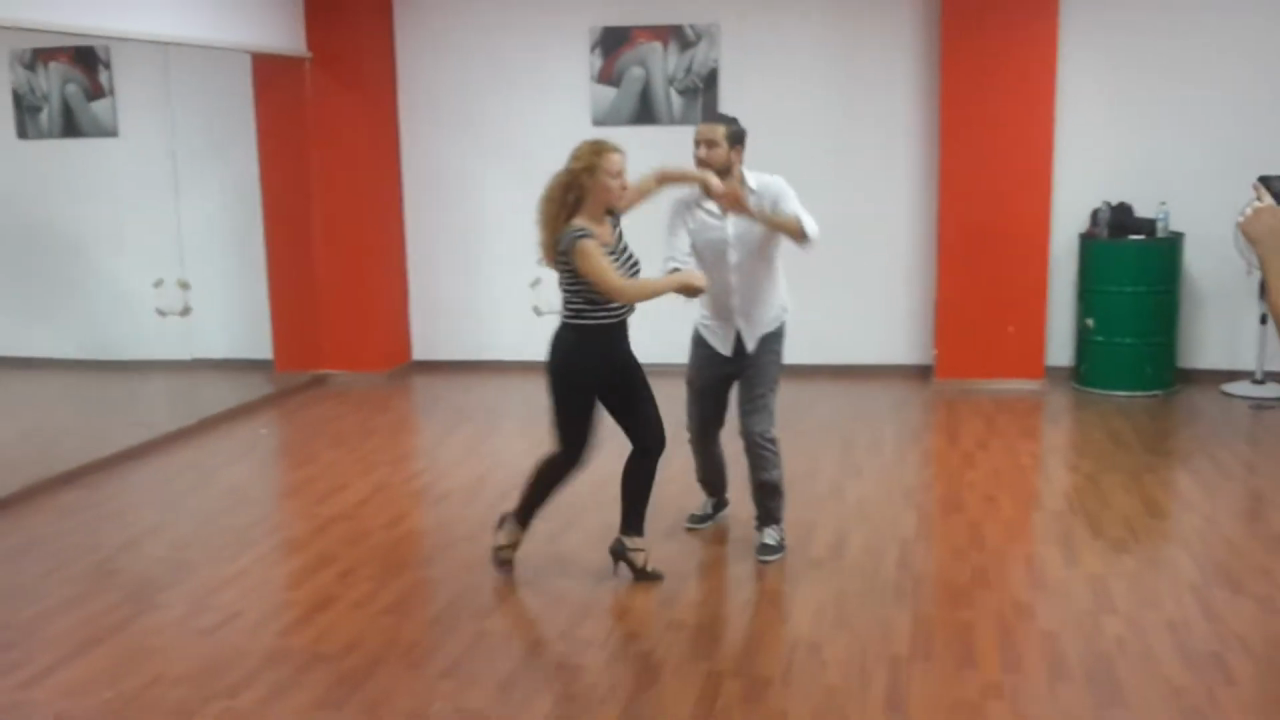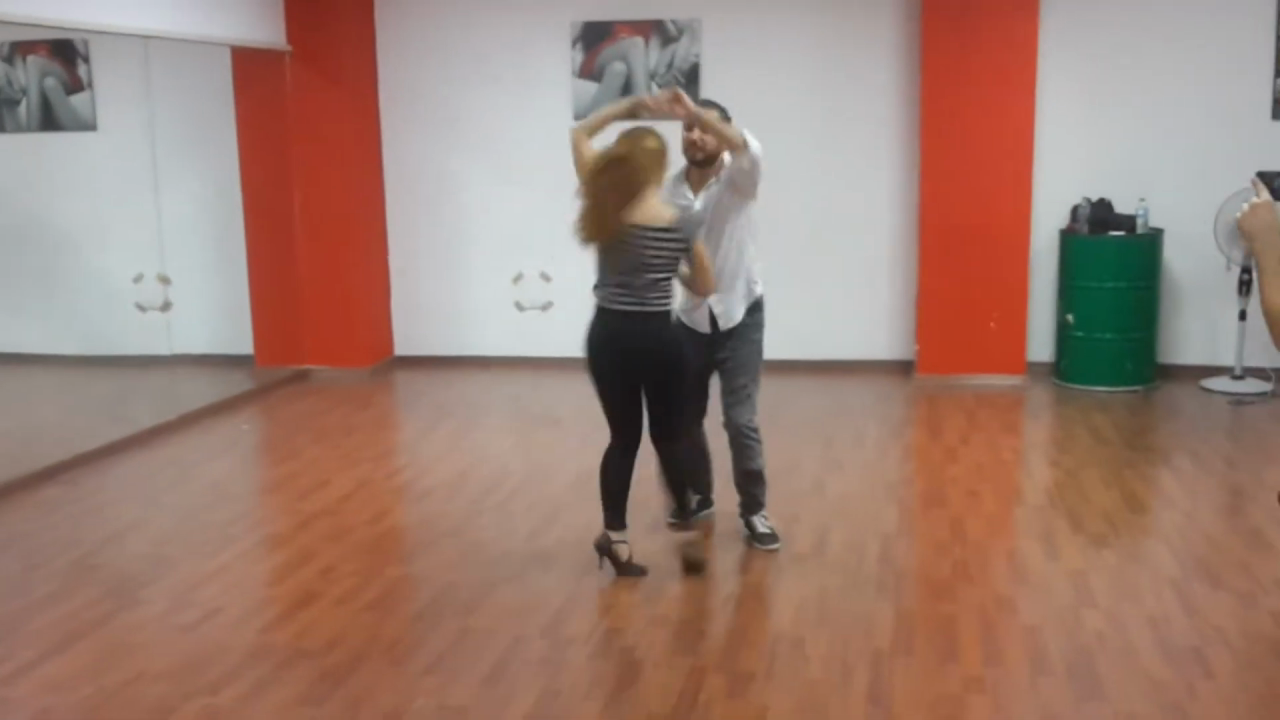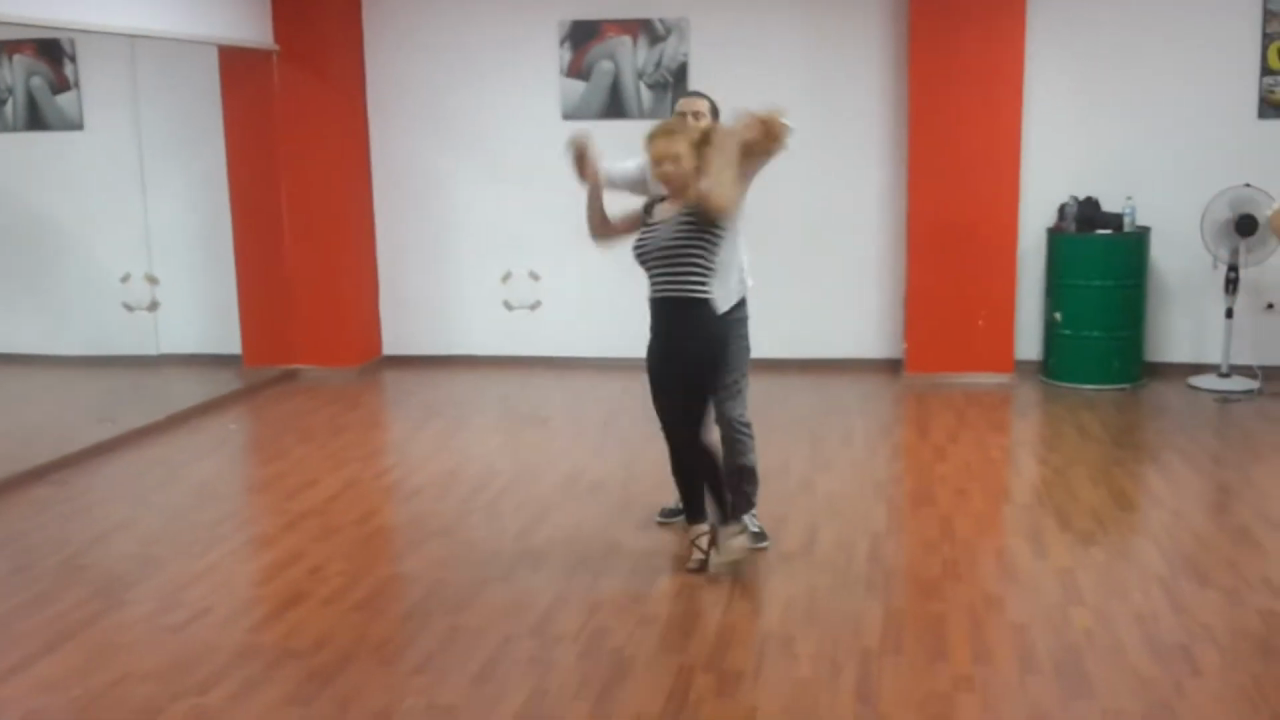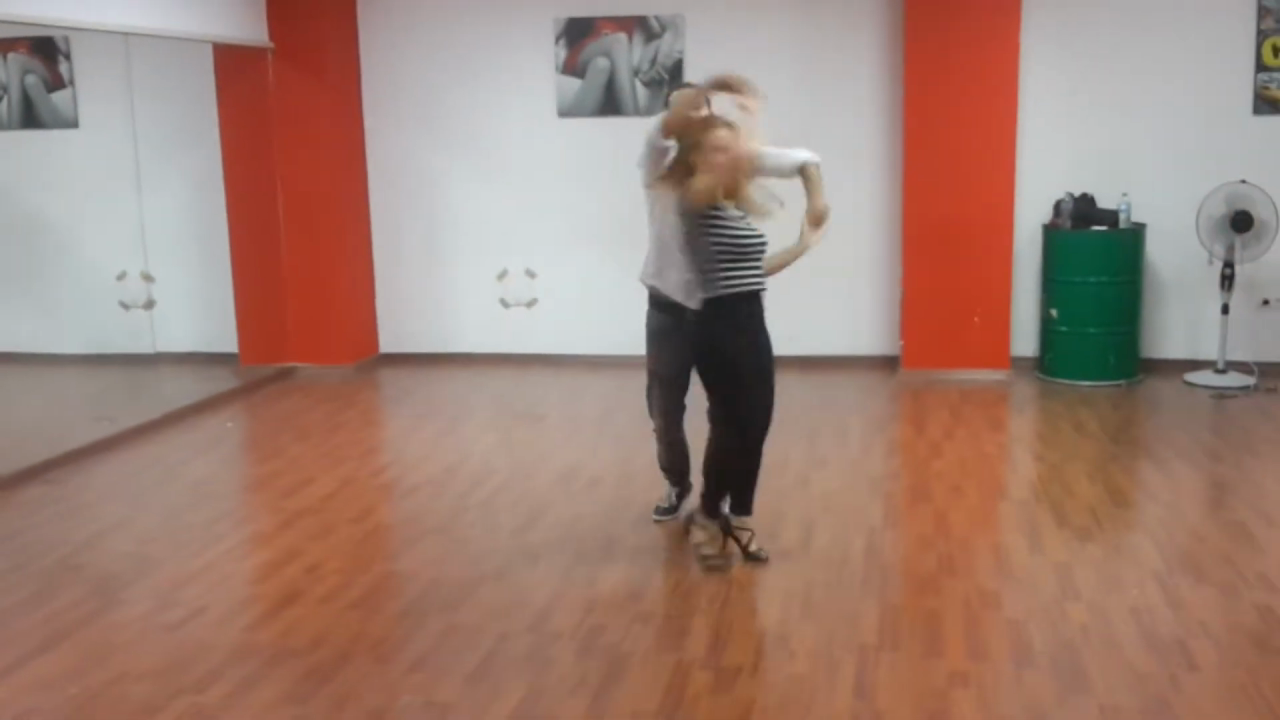
dt=0.2s
person 1, frame 1
left shoulder: (609, 215)
right shoulder: (578, 236)
left elbow: (656, 179)
right elbow: (621, 291)
left wrist: (700, 177)
right wrist: (680, 280)
left hip: (612, 349)
right hip: (578, 353)
left knee: (651, 440)
right knee: (572, 453)
left ankle: (630, 541)
right ankle: (515, 524)
person 1, frame 2
left shoulder: (605, 210)
right shoulder: (679, 225)
left elbow: (578, 135)
right elbow: (703, 287)
left wrist: (627, 106)
left hip: (607, 337)
right hip: (656, 340)
left knee: (624, 437)
right knee: (671, 436)
left ankle: (616, 536)
right ankle: (685, 535)
person 1, frame 3
left shoulder: (709, 207)
right shoulder: (653, 210)
left elbow: (727, 193)
right elbow: (602, 231)
left wrist: (732, 140)
right wrist: (594, 183)
left hip: (694, 332)
right hip: (670, 334)
left knee: (684, 436)
right knee: (682, 434)
left ankle: (728, 524)
right ankle: (709, 526)
person 1, frame 4
left shoulder: (737, 206)
right shoulder: (695, 200)
right elbow: (734, 163)
left wrist: (803, 241)
left hip: (750, 324)
right hip: (718, 328)
left knee: (755, 428)
right knee: (735, 427)
left ankle: (738, 520)
right ankle: (705, 517)
person 2, frame 1
left shoulder: (771, 190)
right shoulder: (685, 206)
left elbow: (807, 232)
right elbow: (679, 264)
left wrist: (752, 211)
left hip: (763, 332)
right hip: (712, 334)
left knee: (758, 432)
right knee: (702, 429)
left ankle: (771, 524)
right ankle: (715, 497)
person 2, frame 2
left shoulder: (740, 173)
right shoulder: (670, 189)
left elbow: (746, 147)
left wrist: (692, 109)
left hip: (739, 315)
right hip: (691, 317)
left knee: (740, 418)
right knee: (685, 418)
left ankle: (755, 511)
right ankle: (700, 494)
person 2, frame 3
right shoulder: (656, 170)
left elbow: (768, 142)
right elbow: (607, 175)
right wrist: (587, 166)
left hip: (723, 307)
left knee: (732, 415)
left ankle: (745, 508)
person 2, frame 4
right shoulder: (660, 158)
left elbow: (802, 158)
right elbow: (662, 129)
left wrist: (816, 195)
right wrist: (696, 101)
right hip: (668, 303)
right knee: (664, 410)
right ankle: (678, 486)
